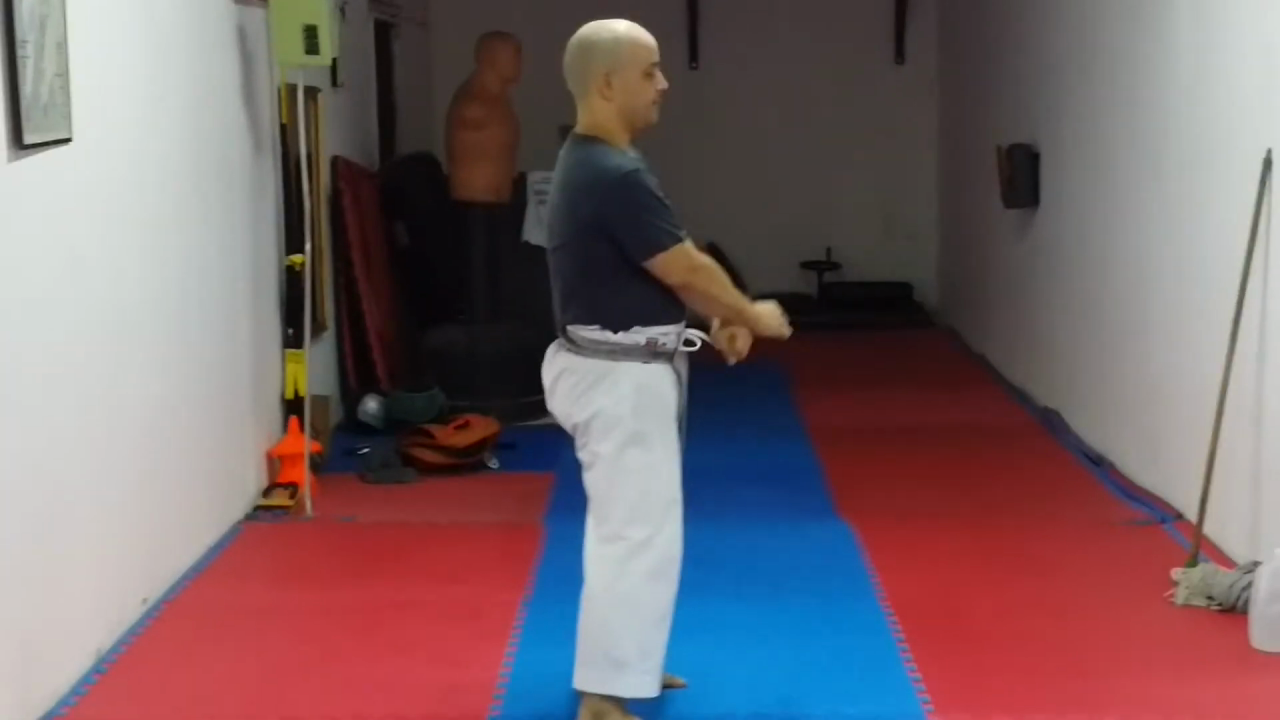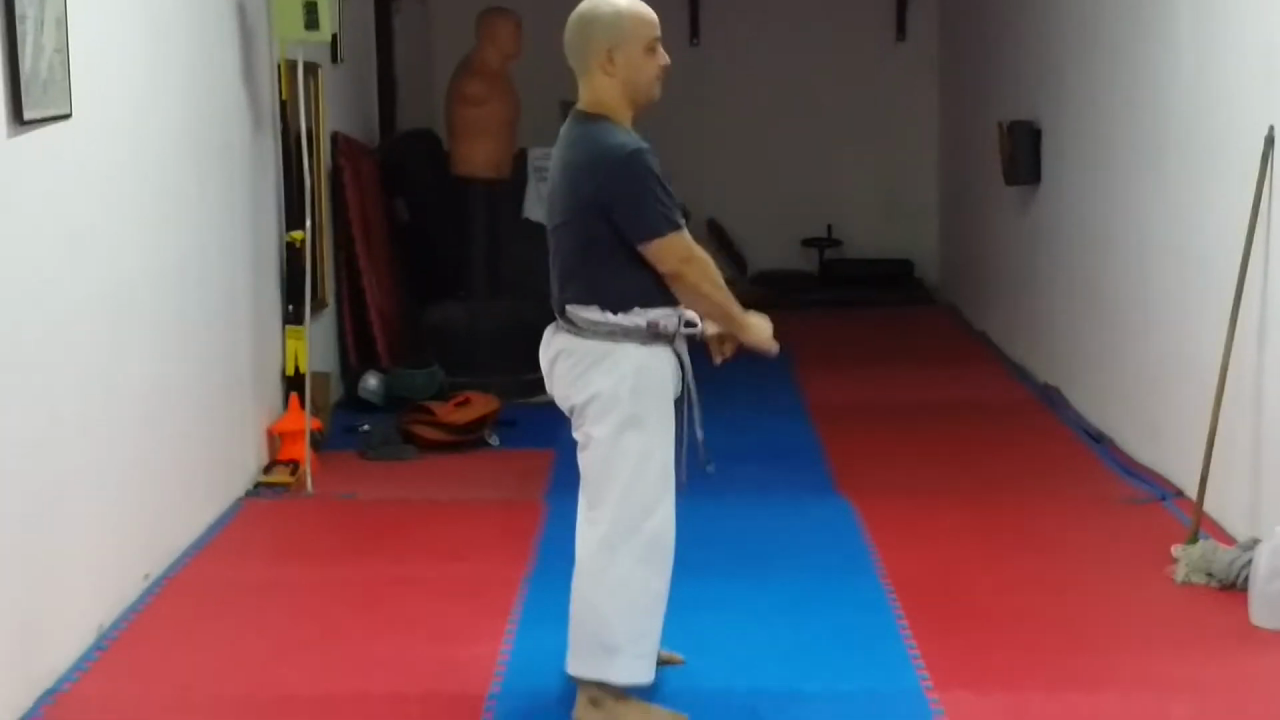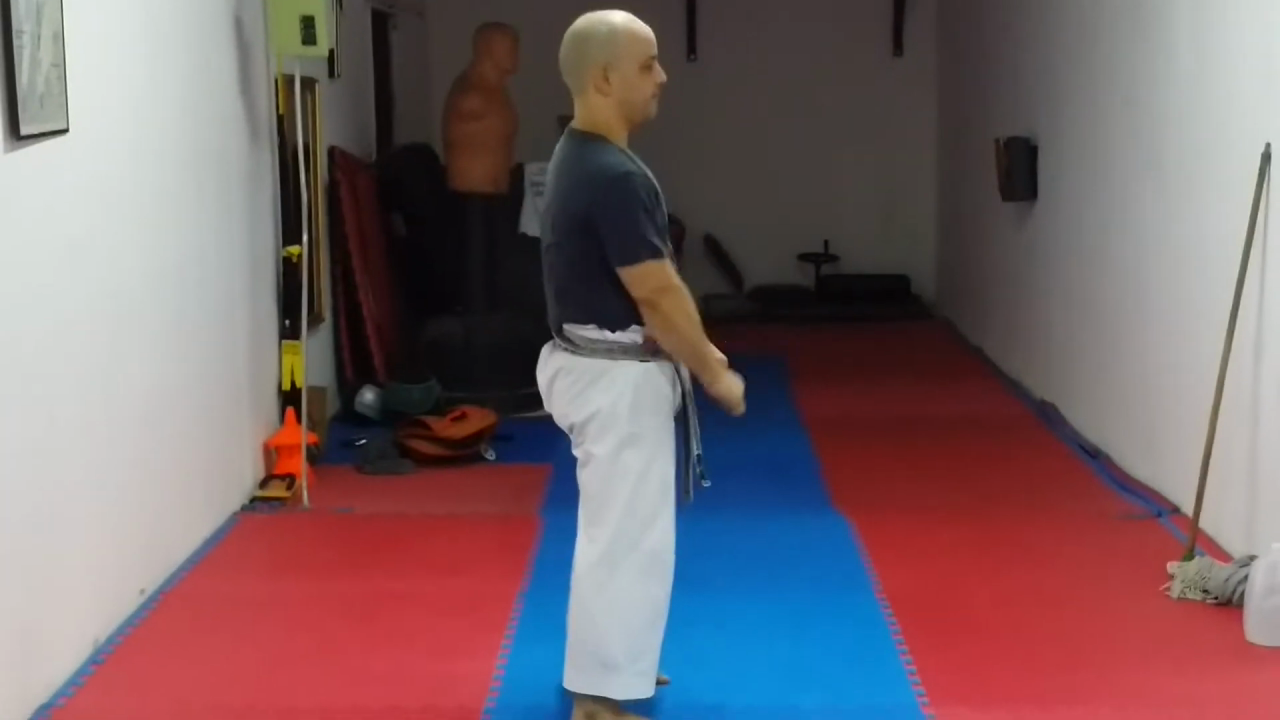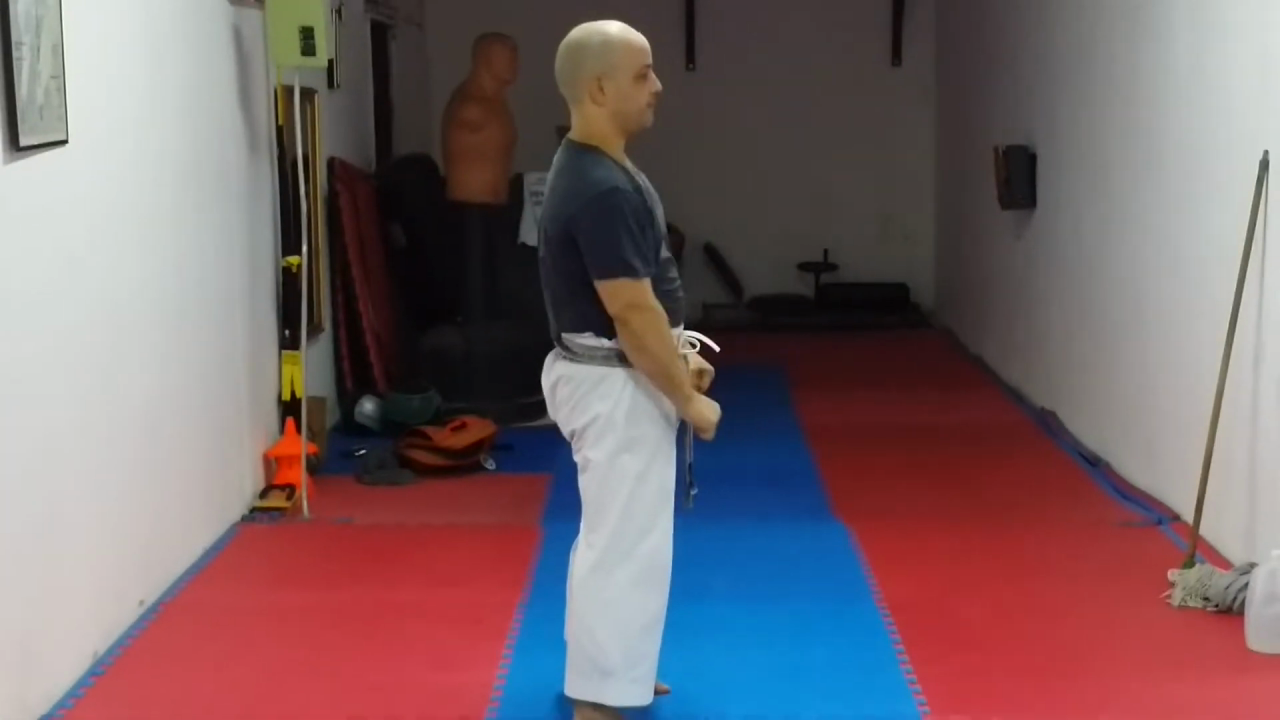
dt=0.2s
person 1, frame 1
left shoulder: (592, 163)
right shoulder: (612, 176)
left elbow: (664, 265)
right elbow: (685, 269)
left wrist: (720, 315)
right wrist: (751, 313)
left hip: (614, 370)
right hip: (620, 378)
left knee: (623, 524)
right knee: (639, 536)
left ankle: (614, 662)
person 1, frame 2
left shoulder: (589, 140)
right shoulder: (617, 155)
right elbow: (679, 261)
left wrist: (709, 314)
right wrist: (741, 321)
left hip: (610, 349)
right hip: (619, 359)
left knee: (624, 509)
right knee: (628, 521)
left ankle: (613, 645)
person 1, frame 3
left shoulder: (587, 158)
right shoulder: (610, 175)
right elbow: (657, 294)
left wrist: (695, 353)
right wrist: (715, 373)
left hip: (604, 367)
right hip: (616, 376)
left knee: (617, 526)
right knee: (628, 536)
left ankle: (607, 660)
person 1, frame 4
left shoulder: (593, 169)
right shoulder: (600, 189)
right elbow: (632, 311)
left wrist: (679, 358)
right wrist: (688, 399)
left hip: (612, 377)
right hip: (615, 385)
left knee: (620, 534)
right knee: (625, 542)
person 2, frame 1
left shoulder: (501, 95)
right shoulder: (473, 102)
left hip: (494, 205)
right hip: (475, 209)
right knee: (480, 285)
left ankle: (489, 324)
person 2, frame 2
left shoulder: (499, 76)
right shoulder: (473, 79)
left hip: (496, 185)
right hip: (475, 188)
left knee: (496, 259)
right knee: (479, 260)
person 2, frame 3
left shoulder: (496, 90)
right shoulder: (470, 94)
left hip: (493, 200)
right hip: (472, 204)
left knee: (492, 275)
right knee: (476, 276)
person 2, frame 4
left shoulder: (496, 101)
right shoulder: (469, 105)
left hip: (492, 211)
right hip: (471, 214)
left knee: (490, 285)
right knee: (475, 286)
